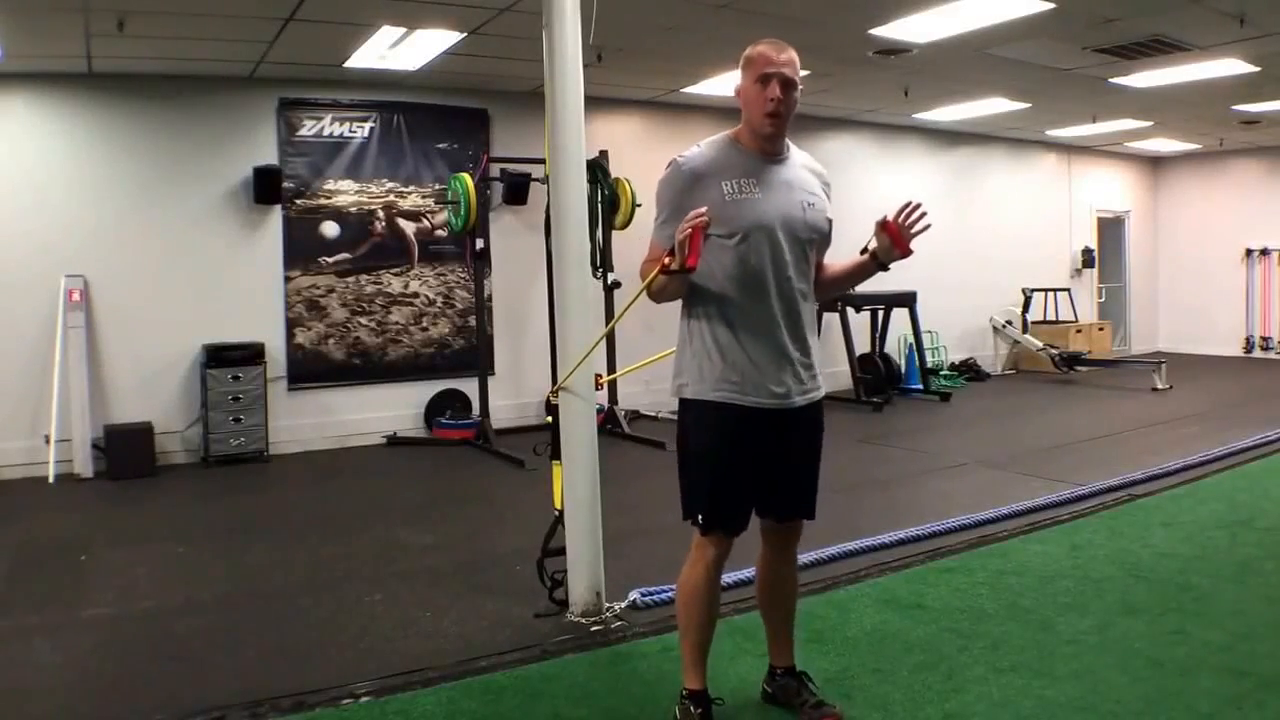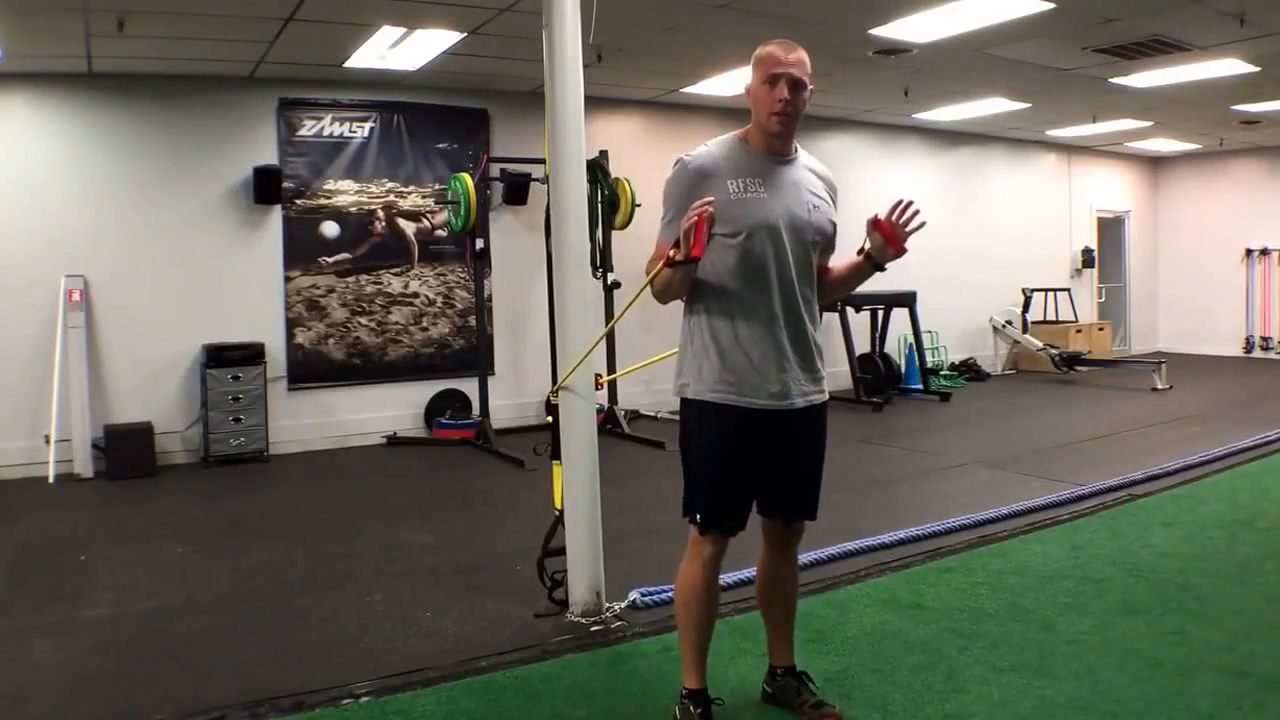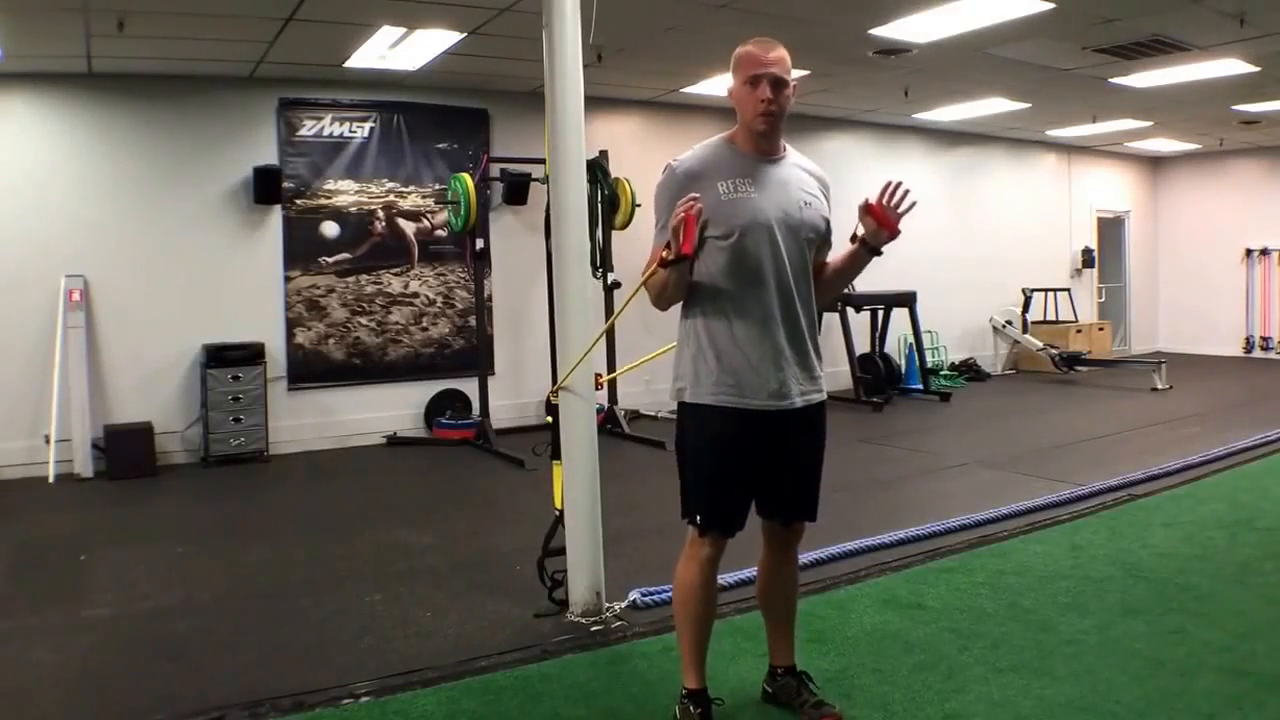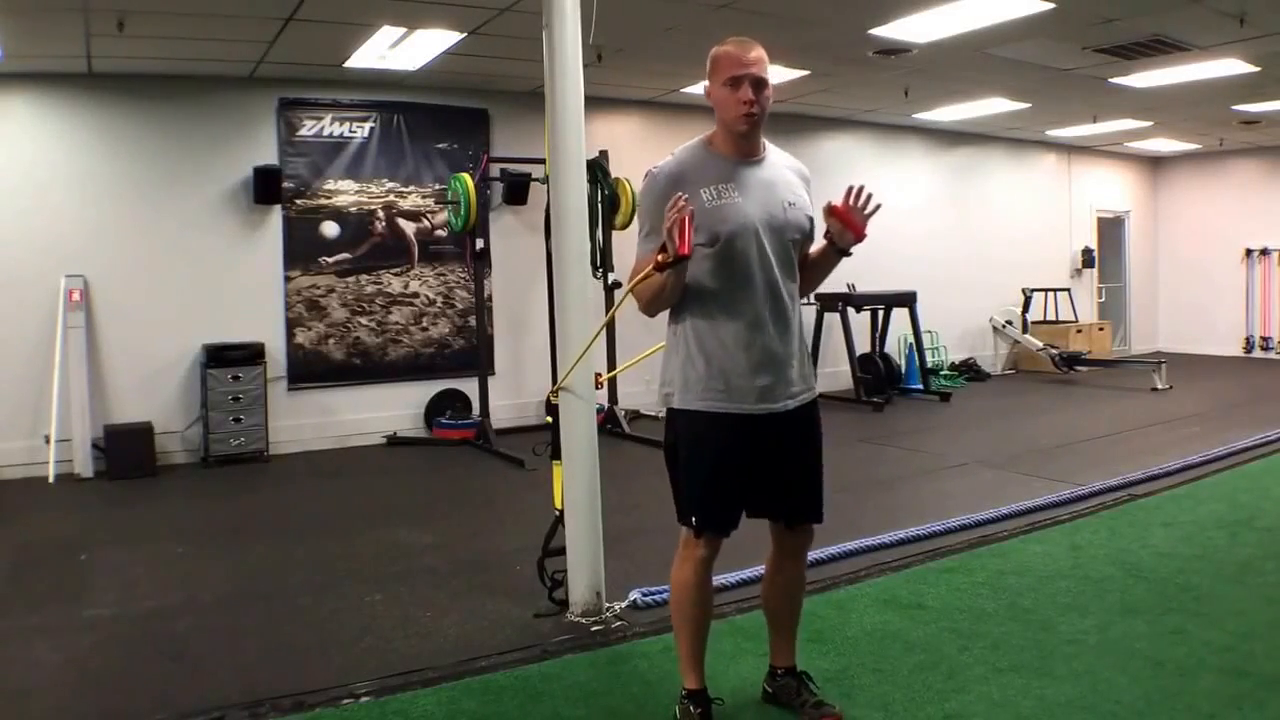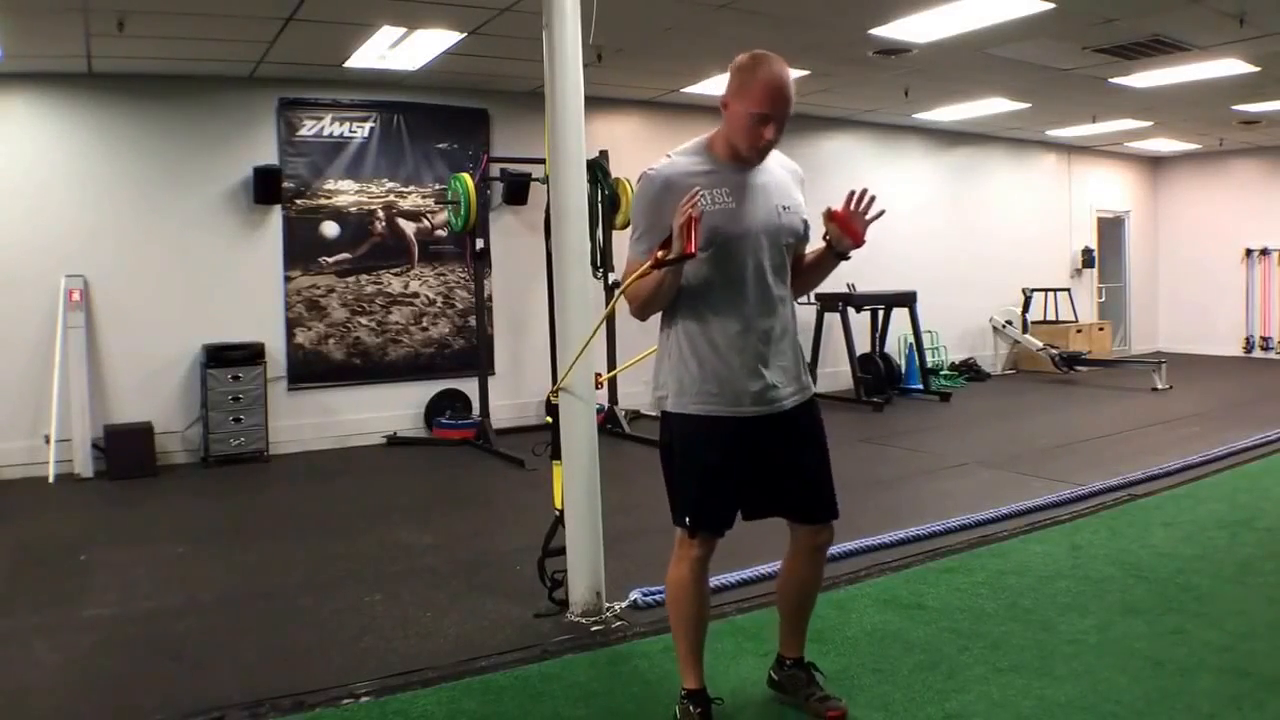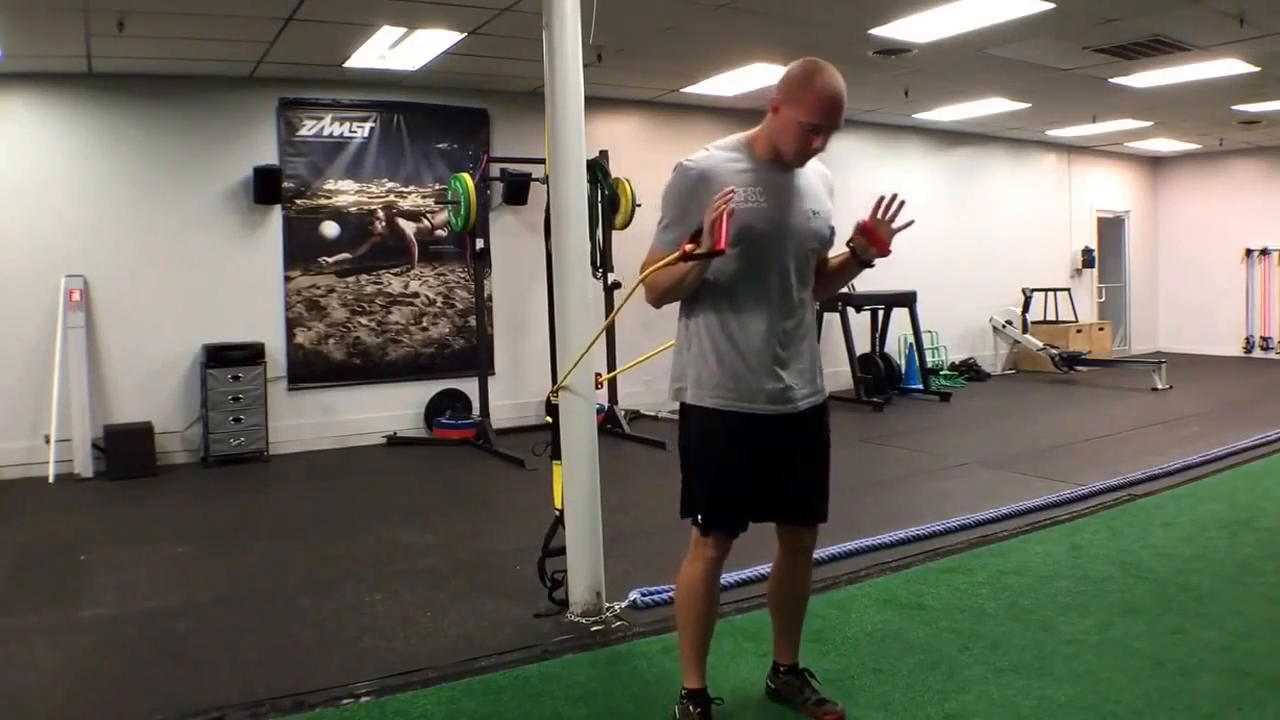
dt=0.3s
person 1, frame 1
left shoulder: (812, 176)
right shoulder: (694, 170)
right elbow: (655, 283)
left wrist: (875, 258)
right wrist: (679, 264)
left hip: (798, 391)
right hip: (719, 393)
left knee: (784, 536)
right knee: (713, 540)
person 1, frame 2
left shoulder: (820, 181)
right shoulder: (701, 168)
right elbow: (661, 287)
left wrist: (872, 258)
right wrist: (681, 257)
left hip: (801, 393)
right hip: (721, 393)
left knee: (785, 534)
right knee: (710, 538)
person 1, frame 3
left shoulder: (811, 178)
right shoulder: (690, 172)
right elbow: (659, 295)
left wrist: (867, 244)
right wrist: (676, 255)
left hip: (799, 392)
right hip: (718, 395)
left knee: (786, 536)
right knee: (708, 539)
person 1, frame 4
left shoulder: (794, 175)
right shoulder: (673, 177)
right elbow: (647, 300)
left wrist: (837, 246)
right wrist: (674, 258)
left hip: (791, 394)
right hip: (707, 399)
left knee: (794, 536)
right knee: (702, 541)
person 1, frame 5
left shoulder: (789, 176)
right shoulder: (668, 180)
right elbow: (638, 302)
left wrist: (836, 249)
right wrist: (674, 254)
left hip: (787, 393)
right hip: (701, 401)
left knee: (814, 531)
right knee: (696, 544)
left ankle: (792, 664)
person 1, frame 6
left shoulder: (819, 183)
right shoulder: (701, 174)
right elbow: (655, 288)
left wrist: (860, 256)
right wrist: (704, 250)
left hip: (801, 395)
right hip: (720, 398)
left knee: (800, 537)
right knee: (711, 544)
